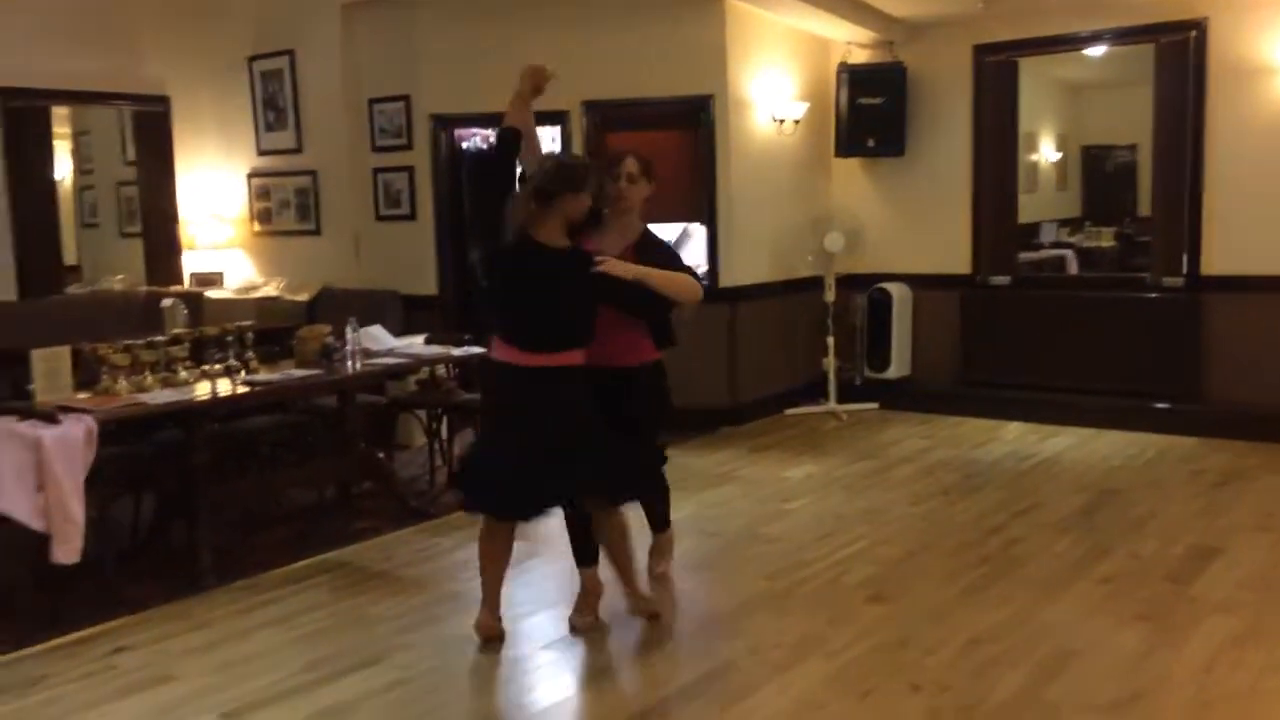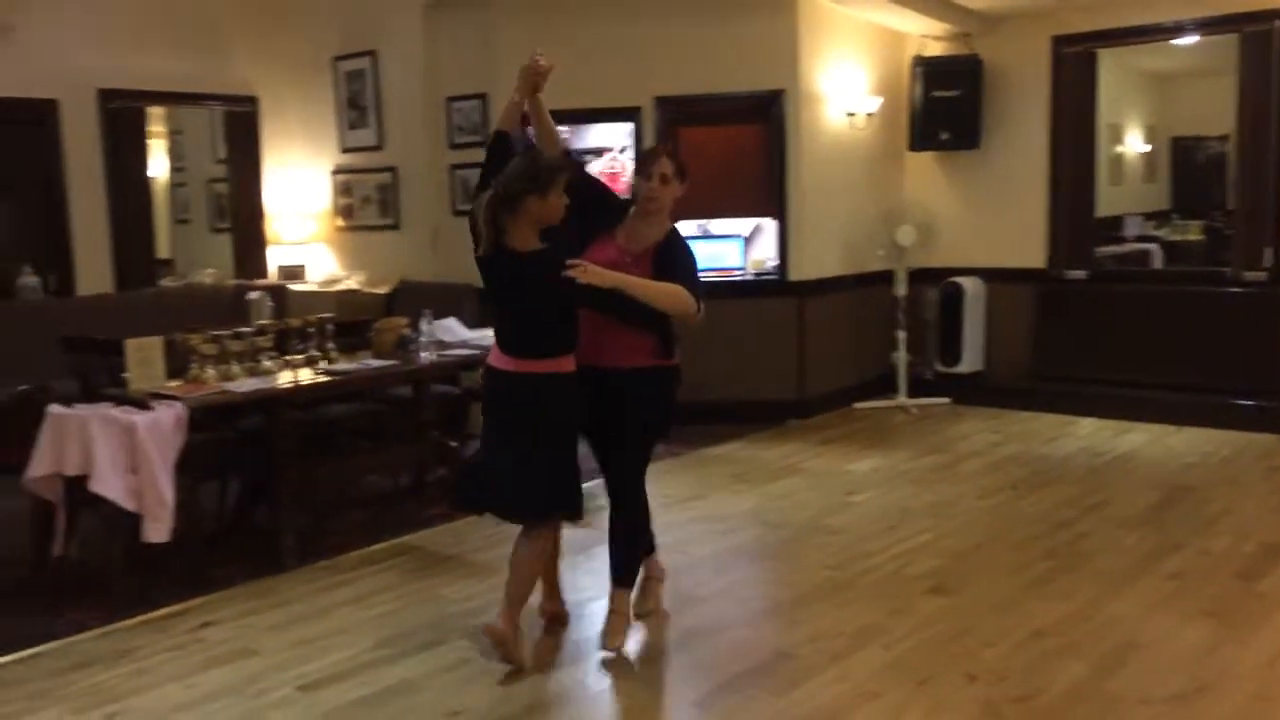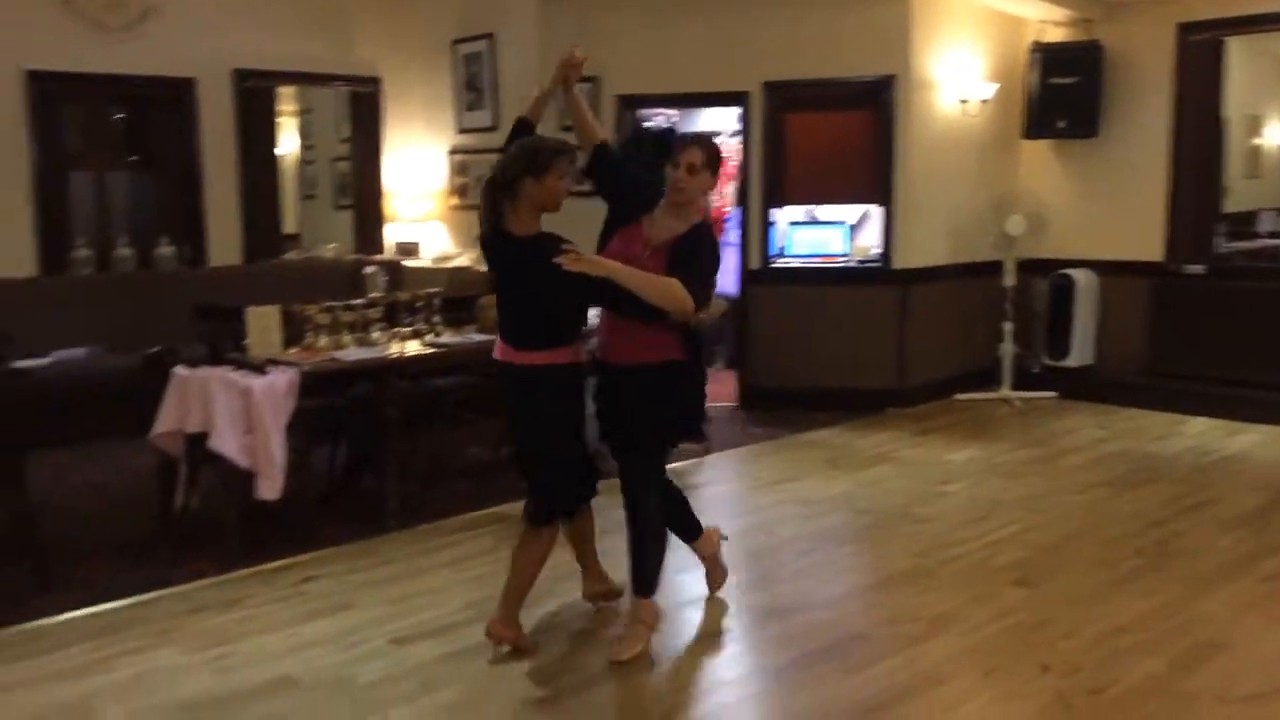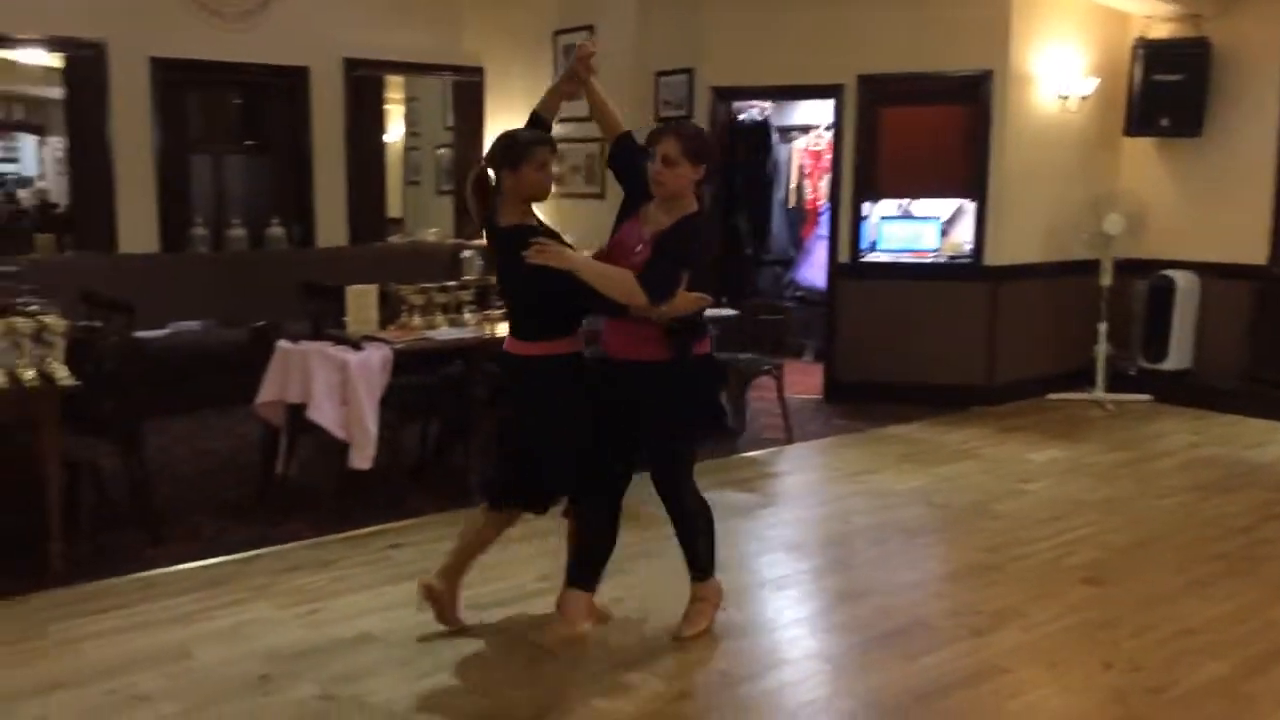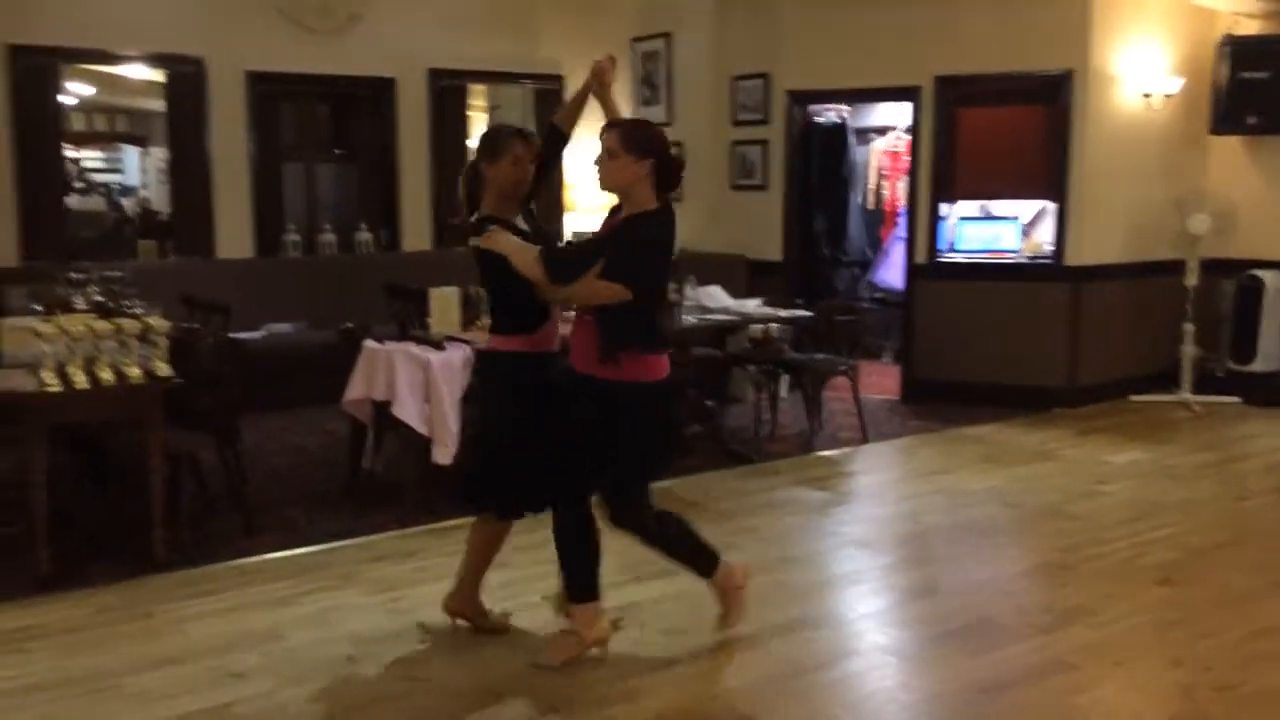
dt=0.3s
person 1, frame 1
left shoulder: (504, 243)
right shoulder: (580, 265)
left elbow: (502, 163)
left wrist: (523, 97)
left hip: (509, 382)
right hip: (562, 385)
left knee: (498, 497)
right knee: (597, 491)
left ankle: (489, 610)
right ankle: (633, 590)
person 1, frame 2
left shoulder: (490, 245)
right shoulder: (553, 265)
left elbow: (494, 163)
left wrist: (523, 94)
left hip: (502, 381)
right hip: (545, 390)
left knee: (530, 493)
right knee: (545, 506)
left ankle: (551, 598)
right ankle: (509, 620)
person 1, frame 3
left shoulder: (497, 232)
right shoulder: (545, 254)
left elbow: (519, 142)
right elbow: (616, 296)
left wrist: (554, 84)
left hip: (519, 371)
right hip: (548, 378)
left knee: (571, 480)
right knee: (553, 499)
left ankle: (594, 578)
right ankle: (506, 617)
person 1, frame 4
left shoulder: (508, 224)
right shoulder: (520, 241)
left elbow: (533, 133)
right elbow: (582, 295)
left wrist: (566, 81)
right wrist: (662, 307)
left hip: (534, 366)
right hip: (547, 372)
left knee: (518, 488)
person 1, frame 5
left shoulder: (522, 214)
right shoulder: (486, 231)
left elbow: (554, 144)
right elbow: (524, 295)
left wrist: (589, 90)
left hip: (536, 362)
right hip: (514, 368)
left knee: (567, 475)
right knee: (506, 495)
person 2, frame 1
left shoulder: (652, 249)
left elbow: (693, 291)
left wrist: (634, 271)
left hip: (633, 377)
left knee: (640, 468)
left ankle: (663, 537)
right ankle: (588, 582)
person 2, frame 2
left shoulder: (674, 250)
right shoulder: (606, 211)
left elbow: (686, 304)
left wrist: (613, 277)
left hip: (642, 382)
right hip: (588, 375)
left knee: (626, 485)
right knee: (617, 482)
left ankle: (621, 604)
right ankle: (649, 567)
person 2, frame 3
left shoulder: (700, 241)
right shoulder: (637, 199)
left elbow: (682, 300)
right elbow: (596, 146)
left wrist: (606, 267)
right wrist: (569, 88)
left hip: (665, 376)
right hip: (617, 369)
left knee: (639, 481)
right knee: (645, 473)
left ankle: (643, 608)
right ankle: (704, 542)
person 2, frame 4
left shoulder: (692, 234)
right shoulder: (642, 199)
left elbow: (643, 293)
right elbow: (617, 135)
left wrist: (567, 260)
right wrist: (585, 79)
left hip: (673, 375)
right hip: (621, 369)
left knee: (673, 482)
right knee: (599, 480)
left ankle: (706, 590)
right ankle: (578, 603)
person 2, frame 5
left shoulder: (642, 235)
right shoulder: (633, 215)
left elbow: (555, 276)
left wrist: (506, 242)
left hip: (629, 391)
right hip: (593, 384)
left knee: (628, 508)
right knee: (570, 497)
left ankle: (723, 574)
right ankle: (587, 618)
